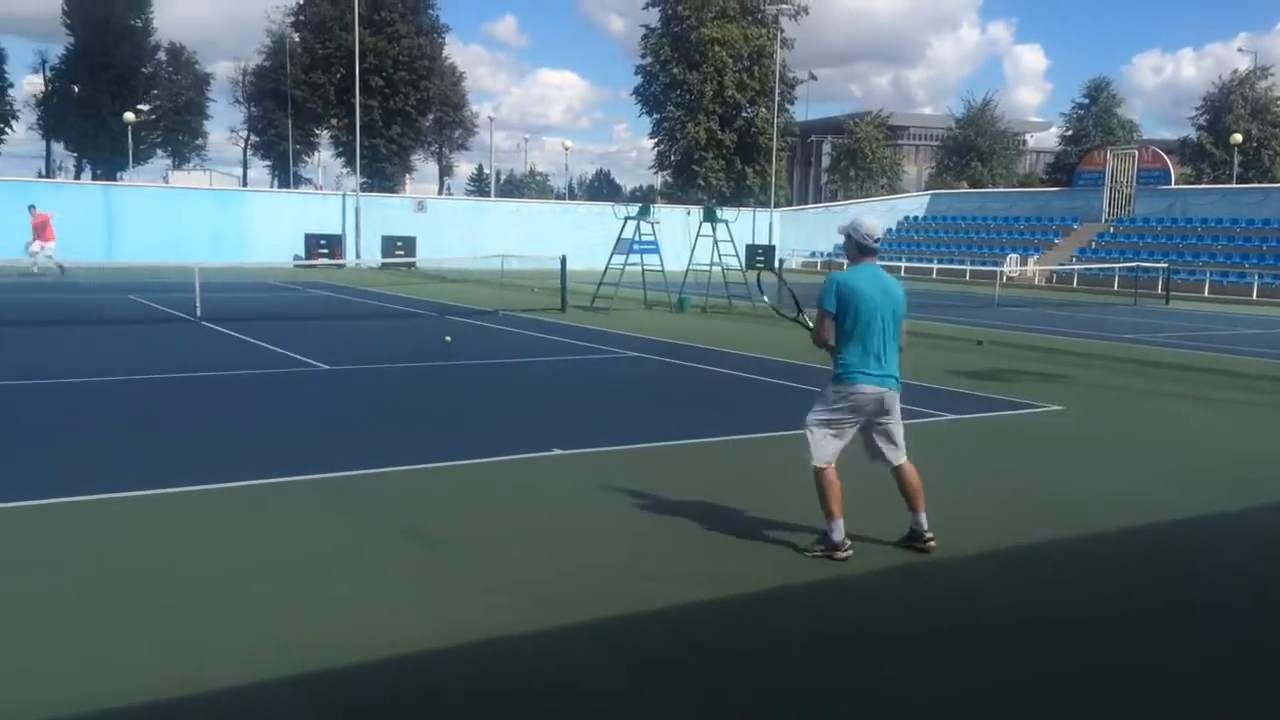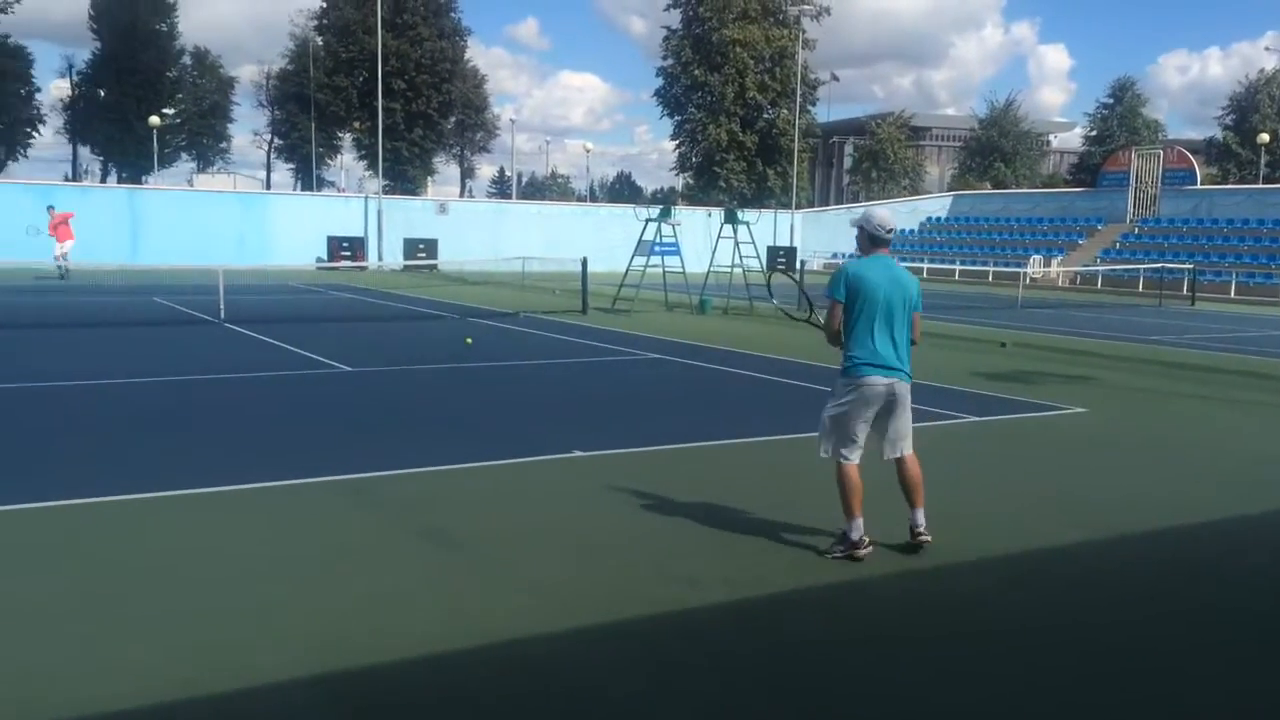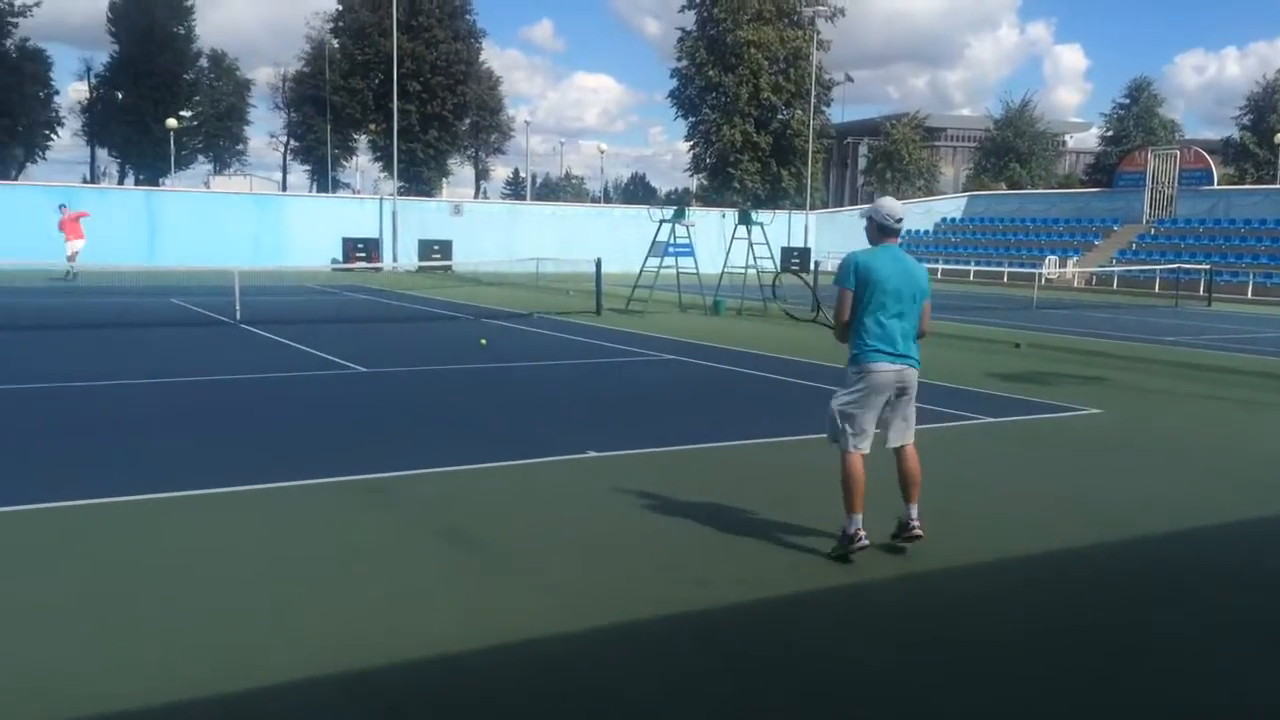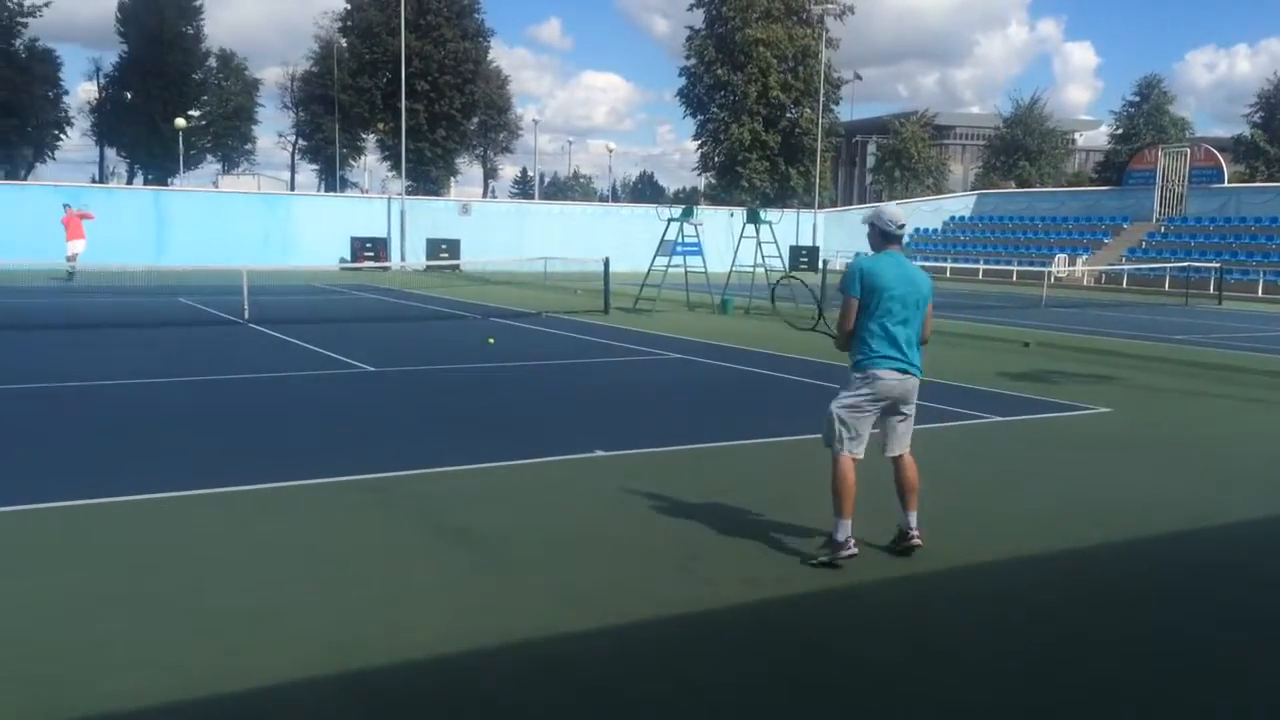
dt=0.1s
person 1, frame 1
left shoulder: (839, 280)
right shoulder: (895, 287)
left elbow: (822, 337)
right elbow: (898, 341)
left wrist: (832, 344)
left hip: (850, 385)
right hip: (888, 385)
left knee: (822, 460)
right knee: (898, 460)
left ankle: (837, 538)
right ankle: (921, 531)
person 1, frame 2
left shoulder: (848, 271)
right shoulder: (909, 279)
left elbow: (834, 327)
right elbow: (914, 337)
left wrist: (838, 340)
left hip: (861, 376)
right hip: (899, 377)
left knee: (846, 456)
right knee: (903, 452)
left ankle: (856, 536)
right ankle: (918, 525)
person 1, frame 3
left shoulder: (857, 261)
right shoulder: (919, 270)
left elbow: (842, 318)
right elbow: (922, 328)
left wrist: (845, 335)
left hip: (870, 365)
right hip: (908, 366)
left knee: (853, 449)
right knee: (905, 445)
left ankle: (853, 531)
right ankle: (911, 520)
person 1, frame 4
left shoulder: (862, 267)
right shoulder: (921, 277)
left elbow: (846, 325)
right elbow: (924, 334)
left wrist: (848, 343)
left hip: (872, 372)
right hip: (908, 375)
left knee: (843, 452)
right knee: (901, 452)
left ankle: (841, 539)
right ankle: (909, 530)
